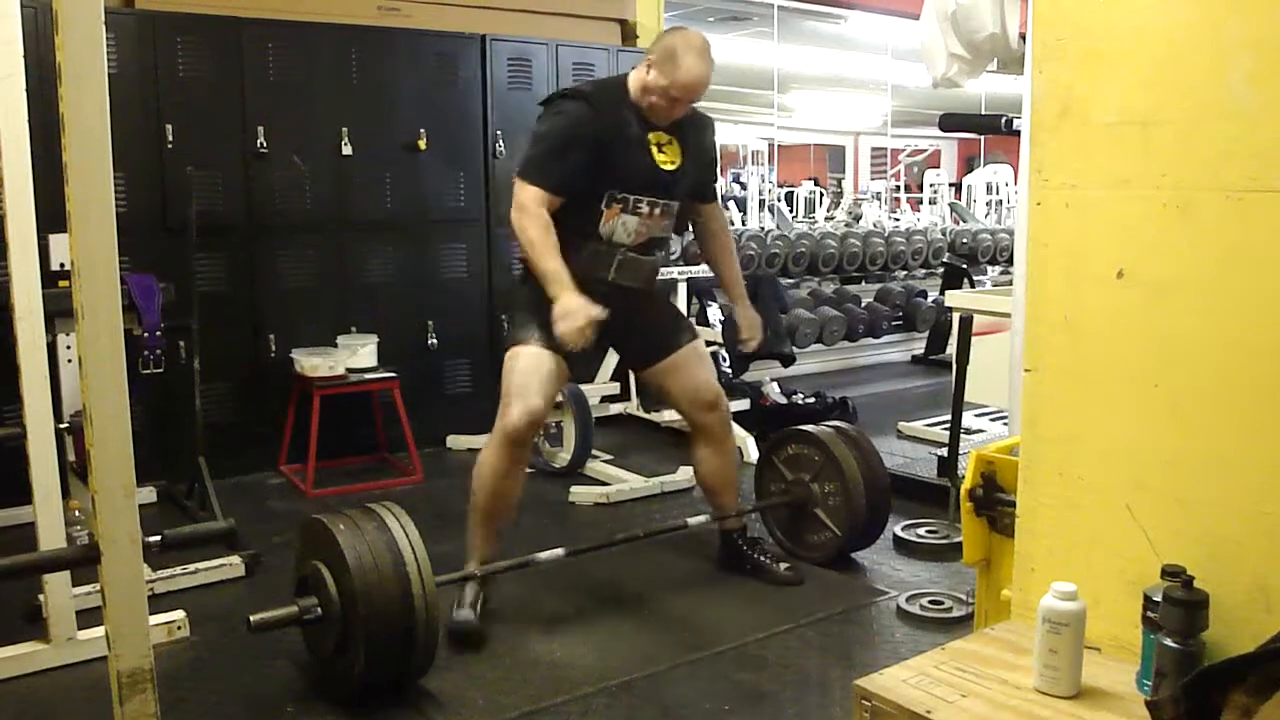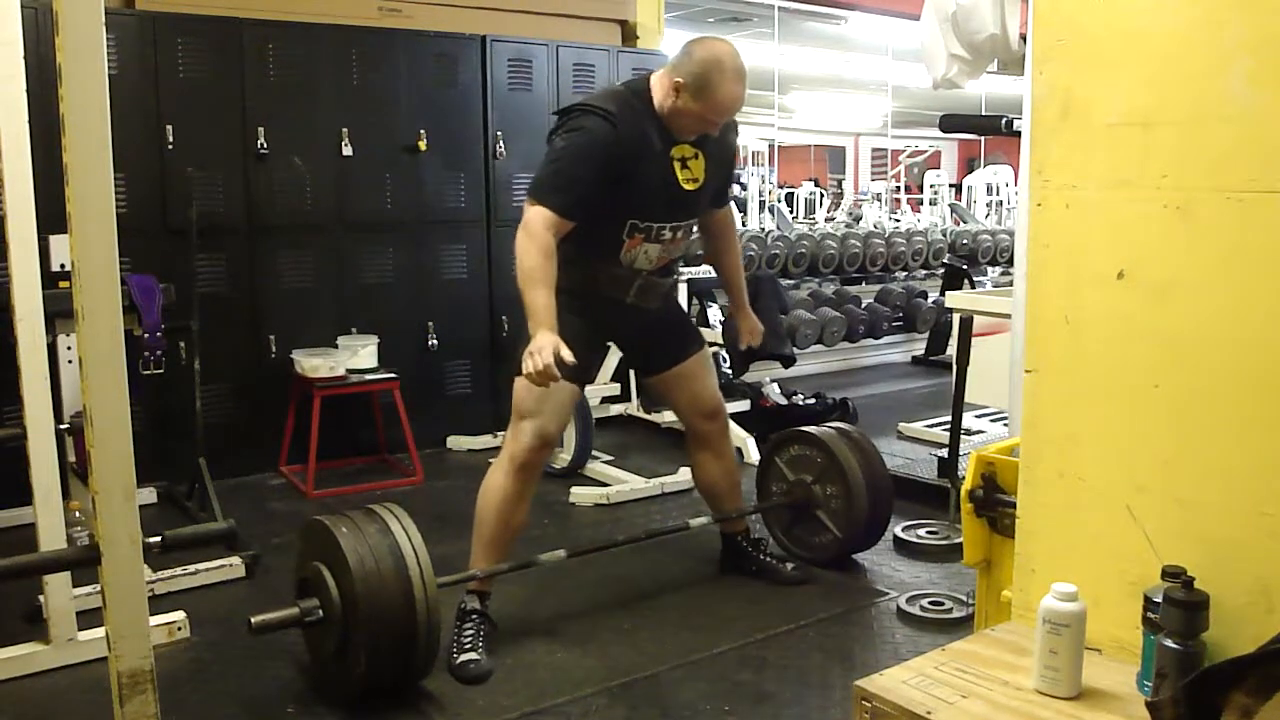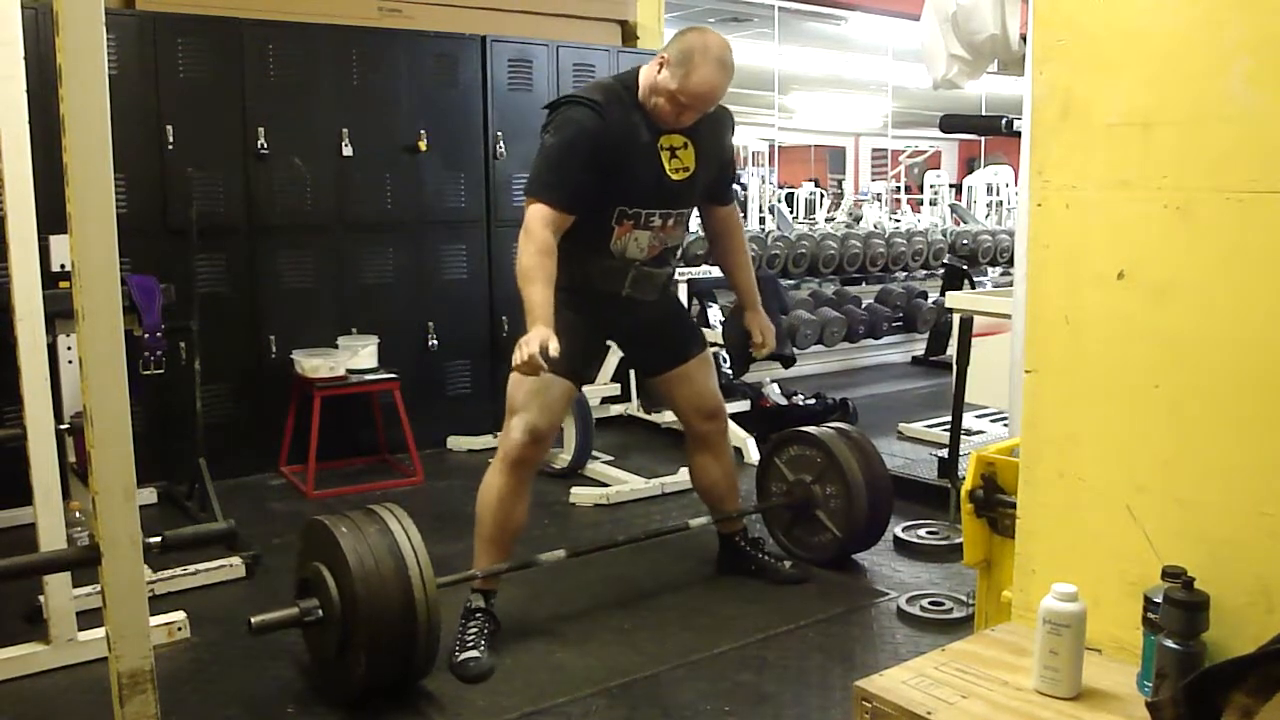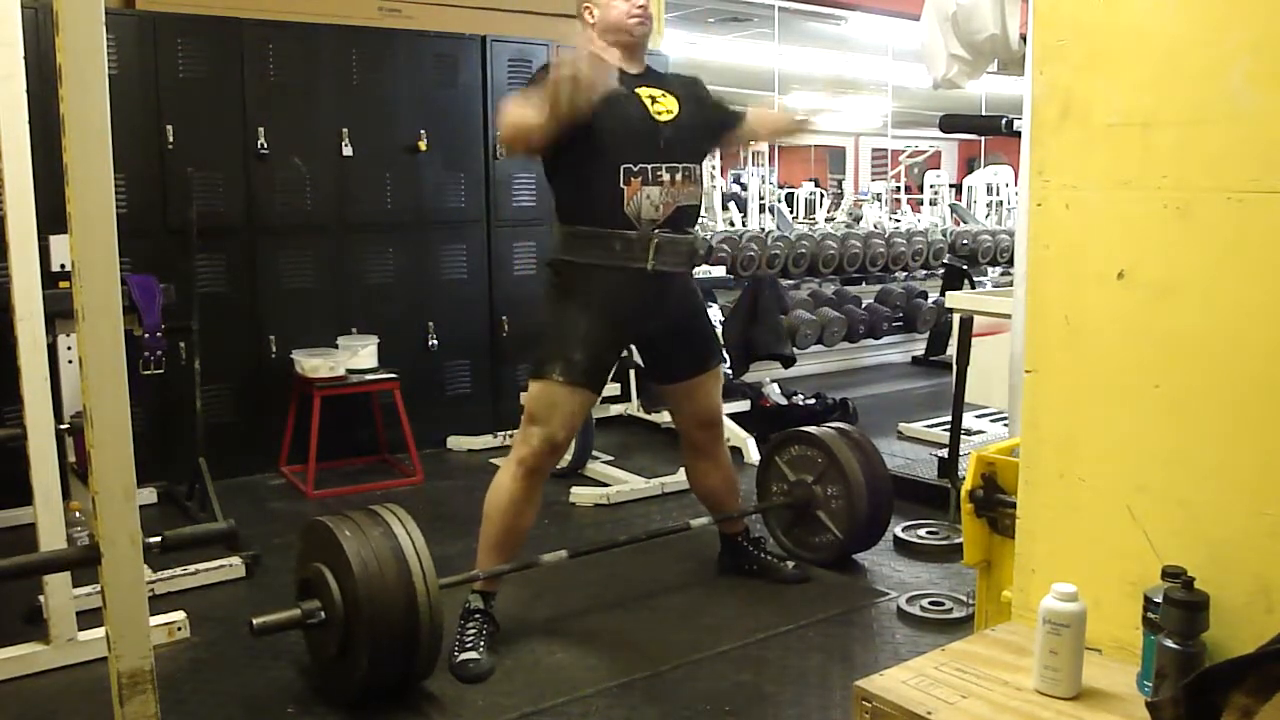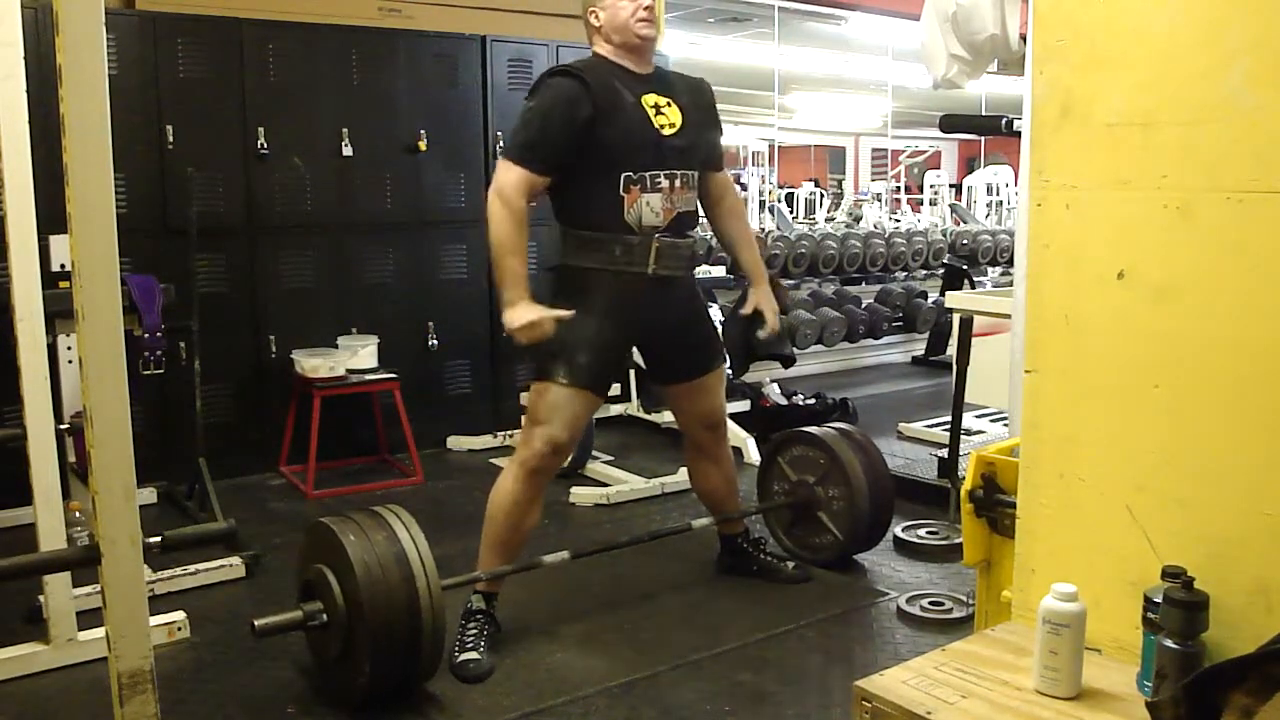
dt=1s
person 1, frame 1
left shoulder: (696, 133)
right shoulder: (583, 115)
left elbow: (708, 217)
right elbow: (528, 208)
left wrist: (741, 302)
right wrist: (565, 296)
left hip: (639, 291)
right hip: (564, 292)
left knee: (710, 408)
right knee: (519, 421)
left ankle: (736, 542)
right ankle: (475, 576)
person 1, frame 2
left shoulder: (717, 133)
right shoulder: (601, 128)
left elbow: (716, 218)
right elbow: (538, 227)
left wrist: (740, 305)
right wrist: (544, 331)
left hip: (652, 295)
right hip: (575, 295)
left knee: (709, 415)
right knee: (529, 443)
left ankle: (738, 542)
right ankle: (473, 610)
person 1, frame 3
left shoulder: (712, 127)
right shoulder: (588, 119)
left elbow: (721, 216)
right elbow: (540, 226)
left wrist: (752, 306)
right wrist: (539, 325)
left hip: (652, 292)
right hip: (576, 294)
left knee: (709, 416)
right knee: (523, 440)
left ankle: (737, 544)
right ankle: (478, 607)
person 1, frame 4
left shoulder: (685, 92)
right shoulder: (574, 81)
left elbow: (751, 127)
right elbow: (515, 131)
left wrist: (809, 116)
right wrist: (557, 103)
left hip: (671, 285)
right hip: (592, 286)
left knee: (706, 426)
right knee: (537, 447)
left ankle: (738, 545)
right ankle: (478, 607)
person 1, frame 5
left shoulder: (692, 95)
right shoulder: (572, 91)
left elbow: (720, 194)
right elbow: (507, 193)
left wrist: (759, 280)
right wrist: (516, 299)
left hip: (674, 288)
right hip: (595, 291)
left knee: (709, 429)
right knee: (542, 448)
left ankle: (737, 546)
right ankle: (479, 607)
